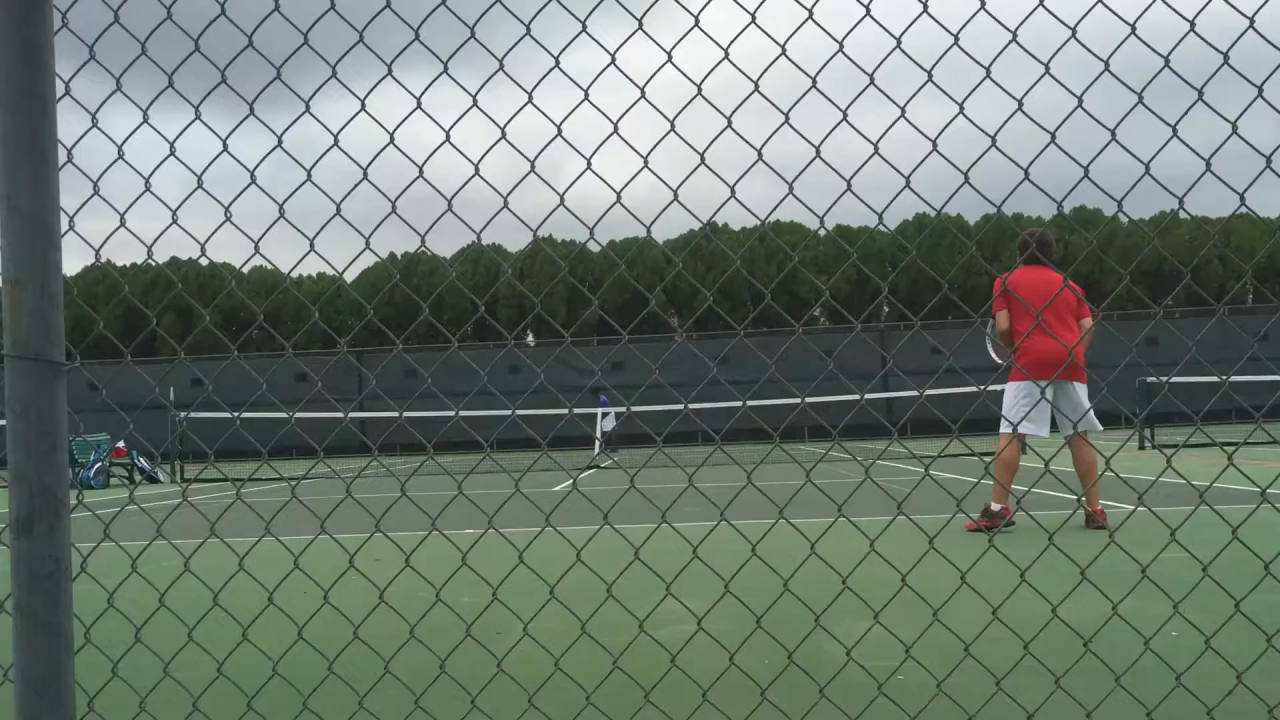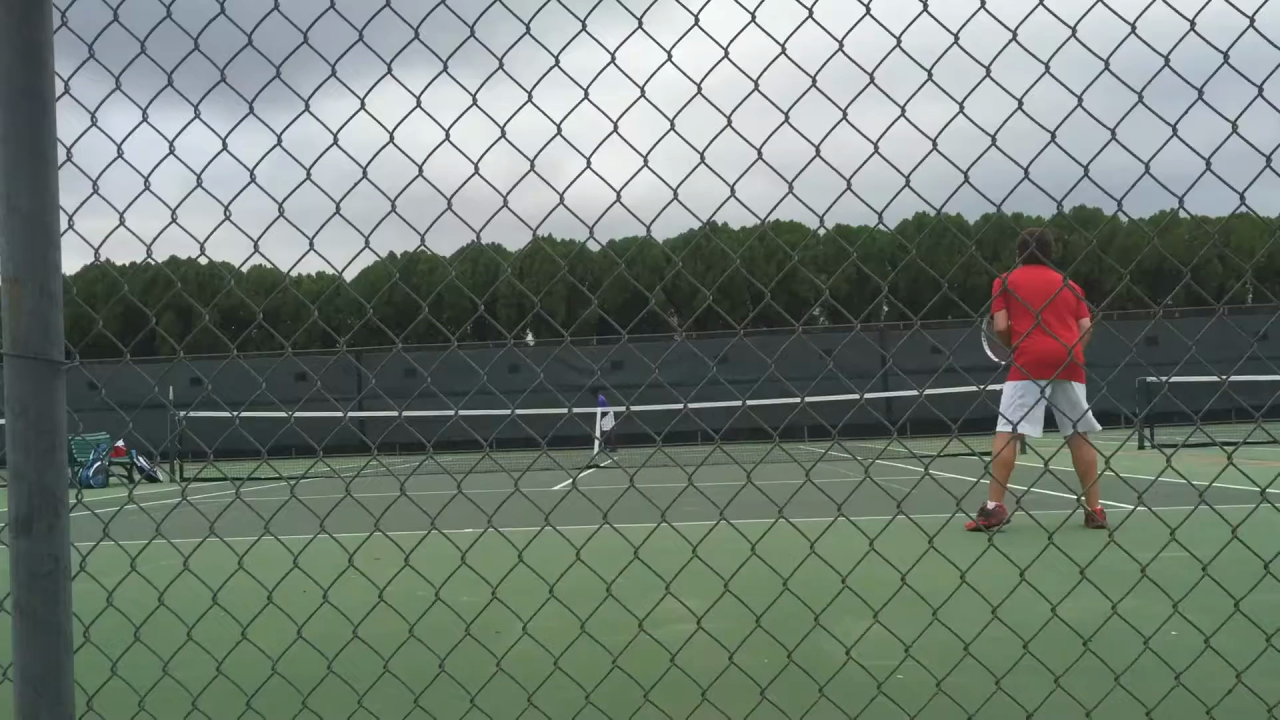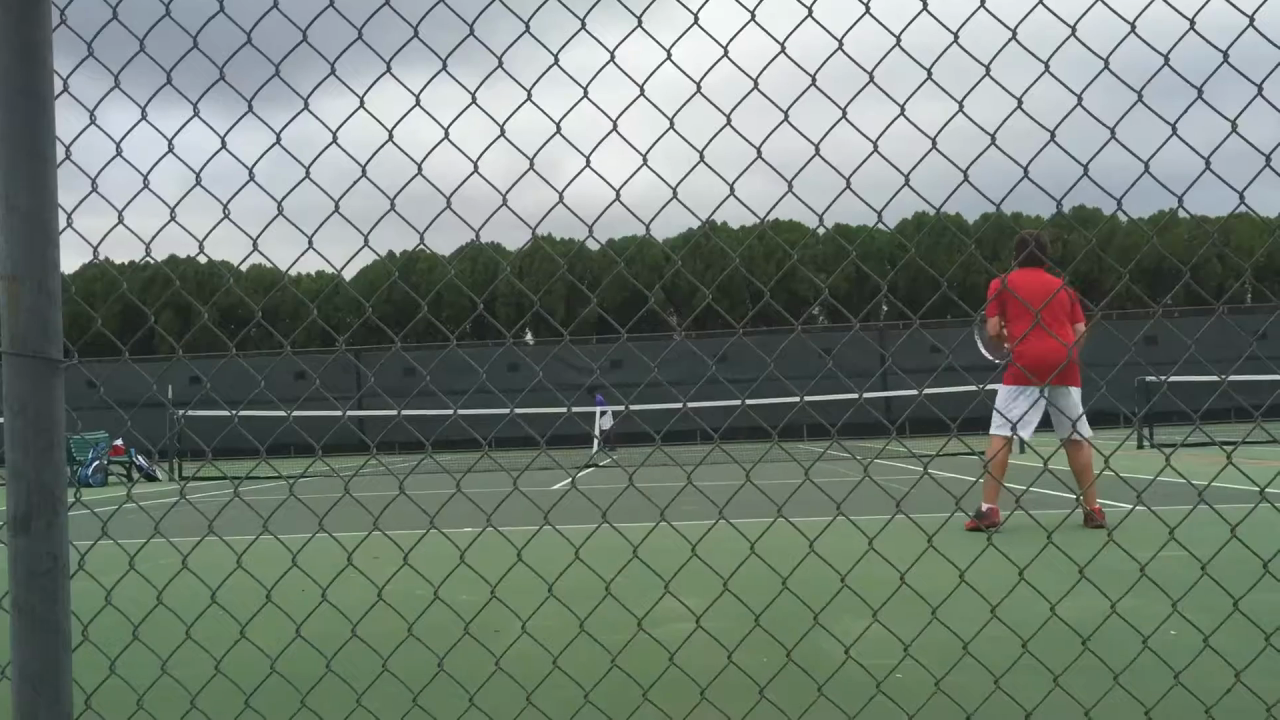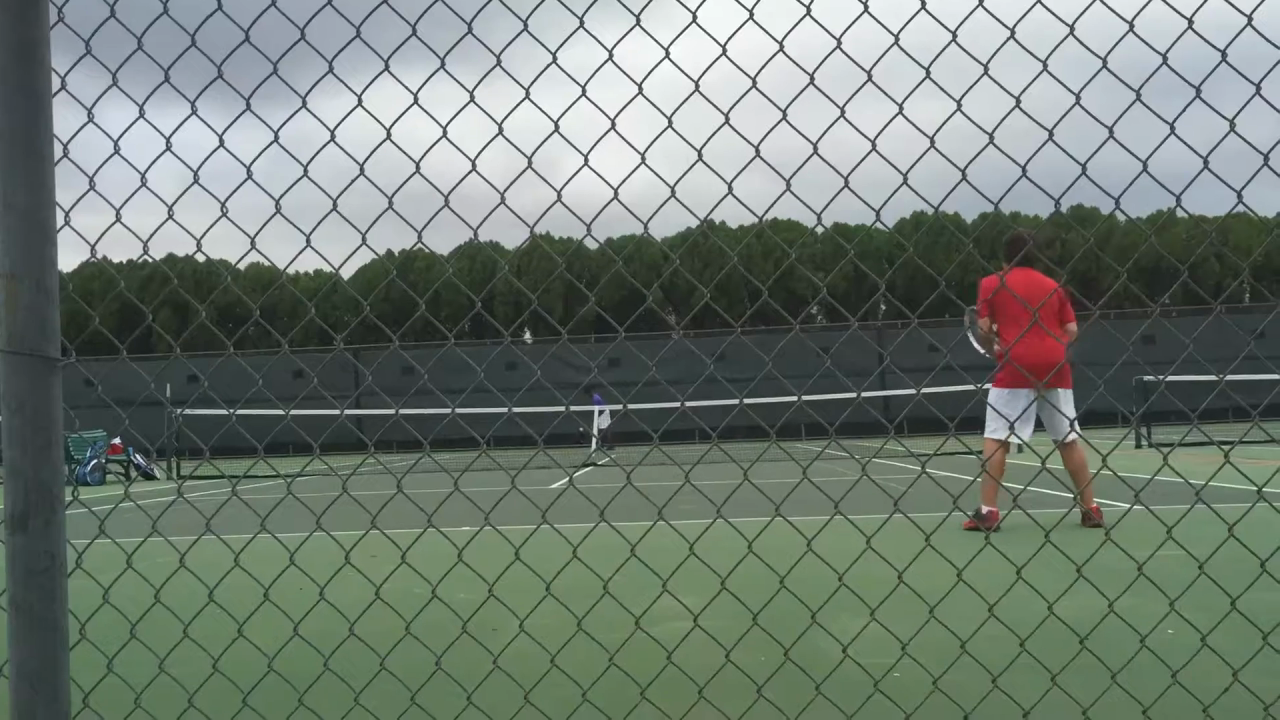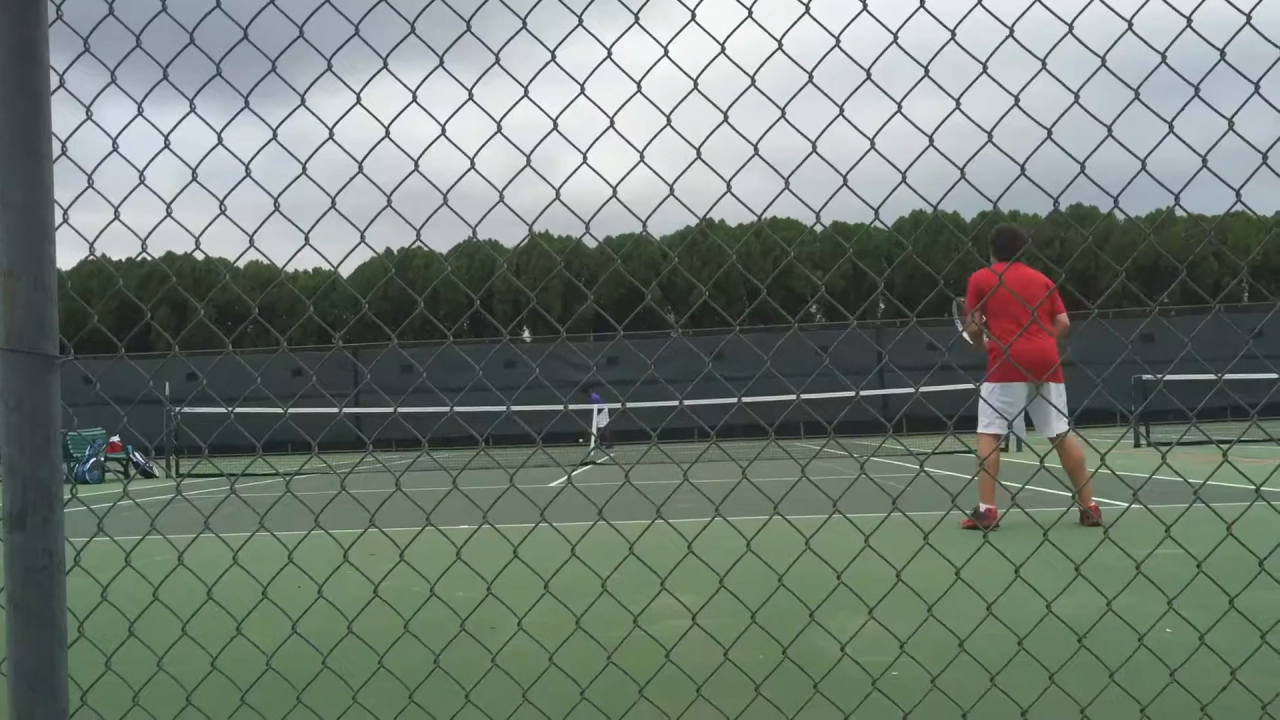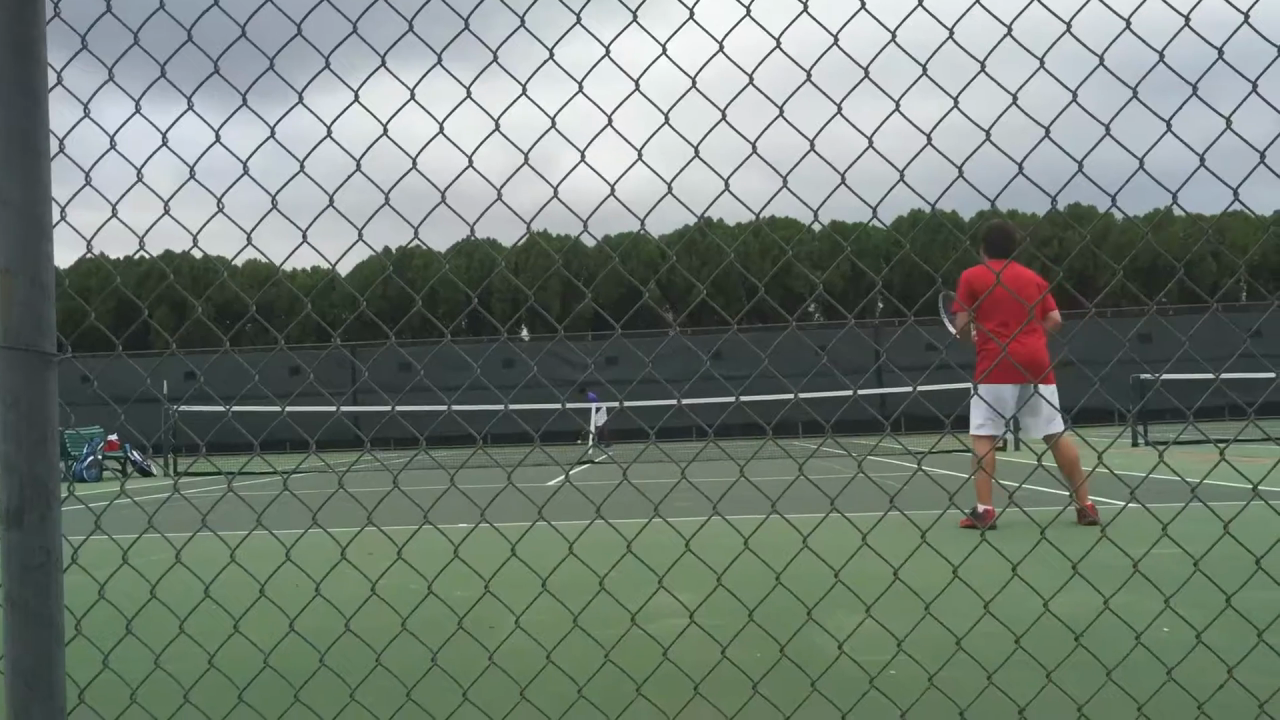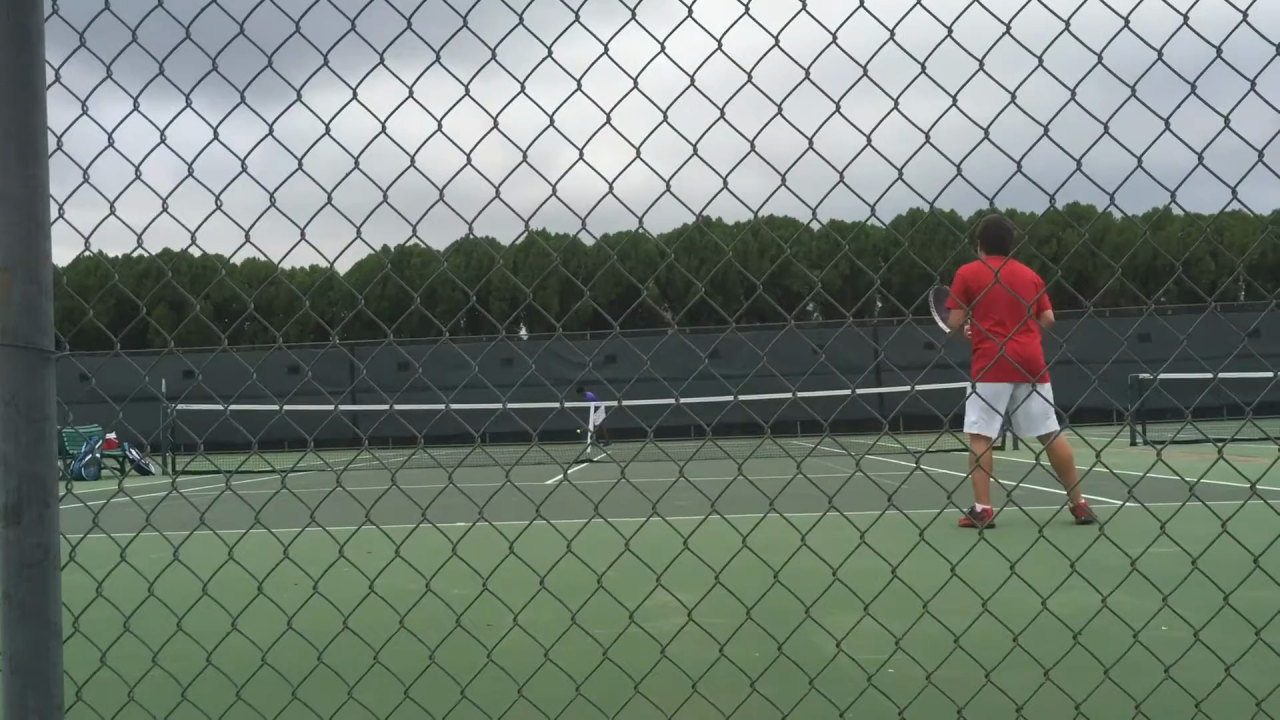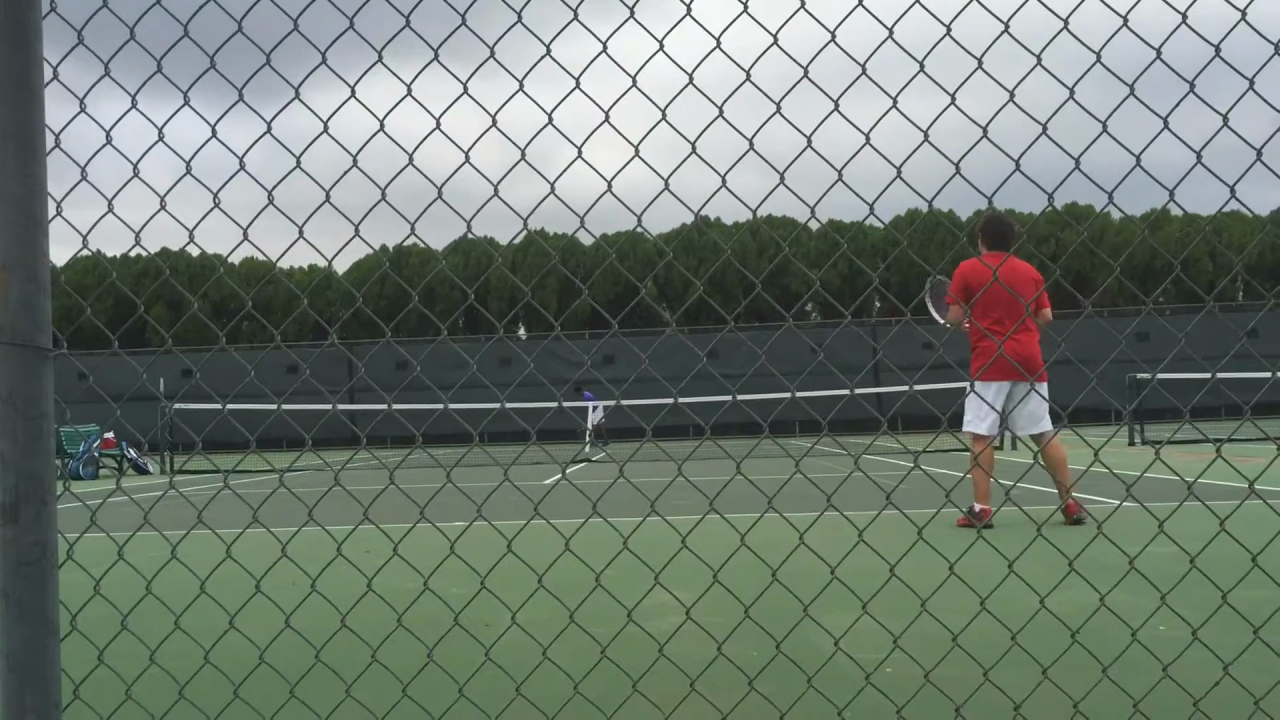
dt=0.1s
person 1, frame 1
left shoulder: (1006, 281)
right shoulder: (1068, 284)
left elbow: (1002, 327)
right elbow: (1088, 326)
left hip: (1030, 362)
right hip: (1069, 362)
left knee: (1011, 433)
right knee: (1079, 434)
left ankle: (999, 508)
right ankle: (1095, 510)
person 1, frame 2
left shoulder: (1005, 281)
right shoulder: (1068, 284)
left elbow: (1000, 327)
right elbow: (1086, 326)
left hip: (1029, 362)
right hip: (1068, 361)
left knee: (1008, 432)
right knee: (1079, 434)
left ankle: (994, 507)
right ankle: (1094, 509)
person 1, frame 3
left shoulder: (1001, 283)
right shoulder: (1062, 286)
left elbow: (994, 329)
right elbow: (1080, 330)
left hip: (1025, 365)
right hip: (1064, 364)
left knee: (1001, 435)
right knee: (1075, 438)
left ankle: (989, 509)
right ankle: (1093, 508)
person 1, frame 4
left shoulder: (991, 283)
right shoulder: (1053, 285)
left elbow: (984, 330)
right elbow: (1072, 331)
left wrist: (996, 348)
left hip: (1016, 367)
right hip: (1055, 365)
left knee: (996, 438)
right knee: (1068, 439)
left ankle: (988, 512)
right ankle: (1090, 508)
person 1, frame 5
left shoulder: (980, 278)
right shoulder: (1041, 279)
left elbow: (973, 326)
right elbow: (1063, 323)
left wrist: (982, 340)
left hip: (1007, 364)
right hip: (1046, 361)
left knee: (989, 434)
right knee: (1062, 434)
left ankle: (987, 509)
right ankle: (1088, 506)
person 1, frame 6
left shoulder: (971, 276)
right shoulder: (1033, 277)
left elbow: (961, 324)
right elbow: (1054, 320)
left wrist: (971, 337)
left hip: (998, 365)
right hip: (1036, 362)
left knee: (983, 436)
right knee: (1056, 433)
left ankle: (984, 510)
right ankle: (1085, 505)
person 1, frame 7
left shoulder: (967, 273)
right shoulder: (1030, 275)
left elbow: (955, 322)
right elbow: (1048, 318)
left wrist: (968, 331)
left hip: (992, 363)
right hip: (1032, 361)
left knee: (981, 436)
right knee: (1050, 433)
left ankle: (983, 509)
right ankle: (1078, 502)
person 1, frame 8
left shoulder: (967, 269)
right shoulder: (1030, 271)
left elbow: (954, 318)
right elbow: (1046, 316)
left wrist: (970, 325)
left hip: (990, 362)
right hip: (1029, 360)
left knee: (980, 435)
right knee: (1043, 433)
left ankle: (981, 509)
right ankle: (1070, 503)
